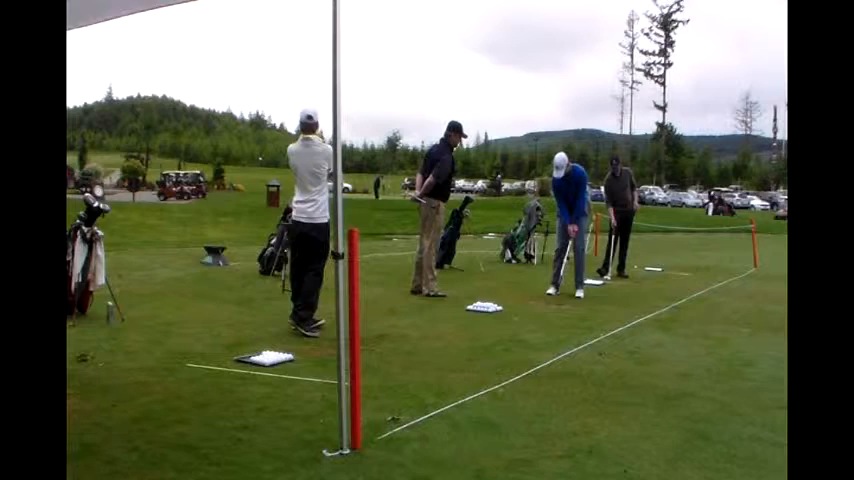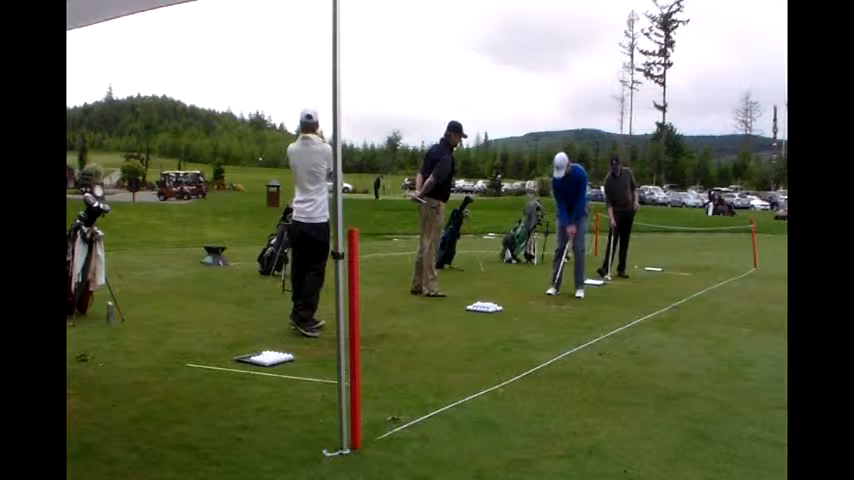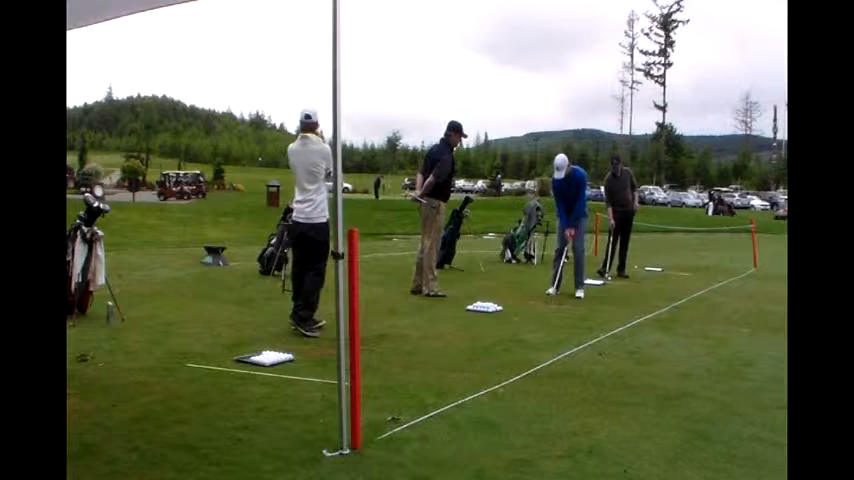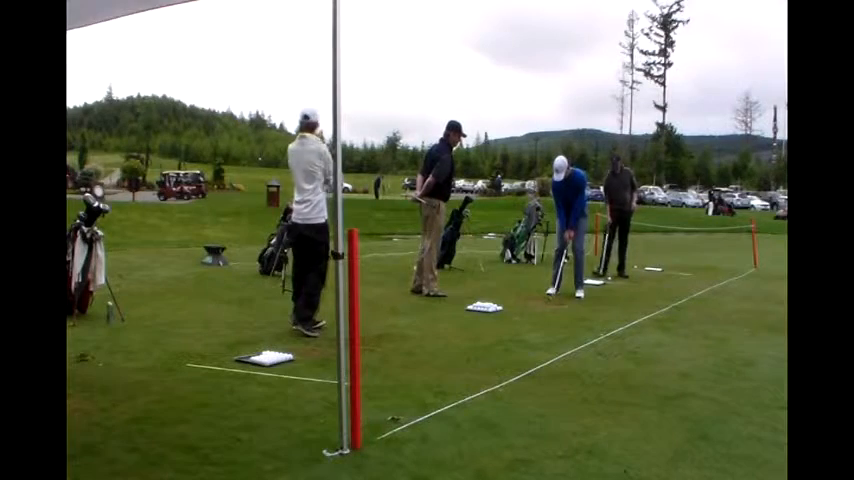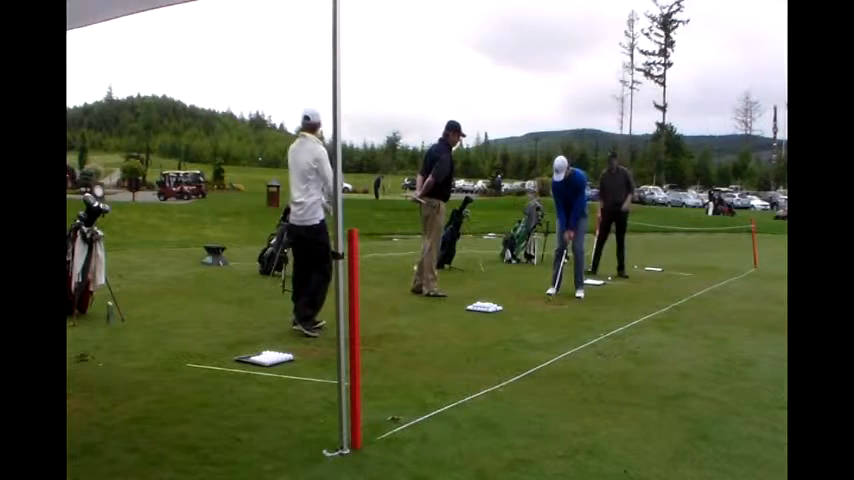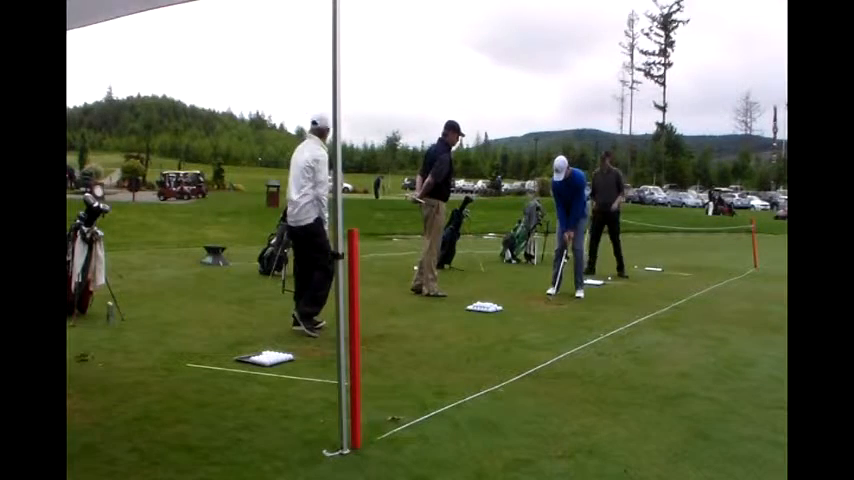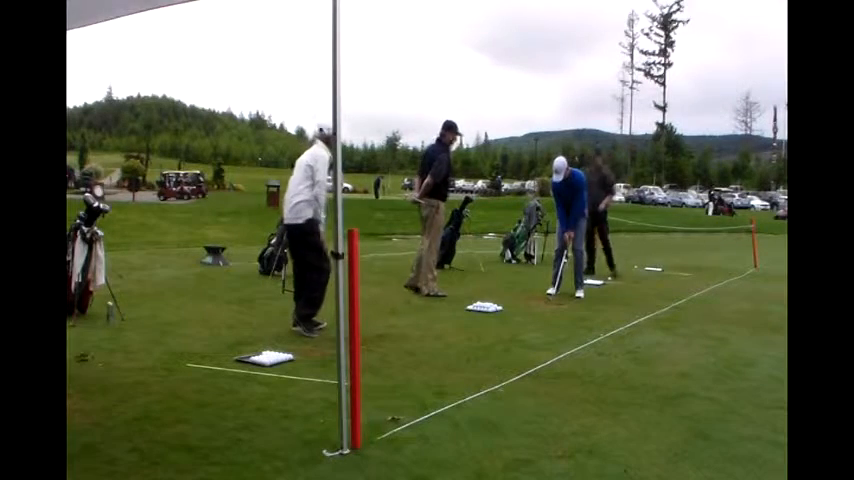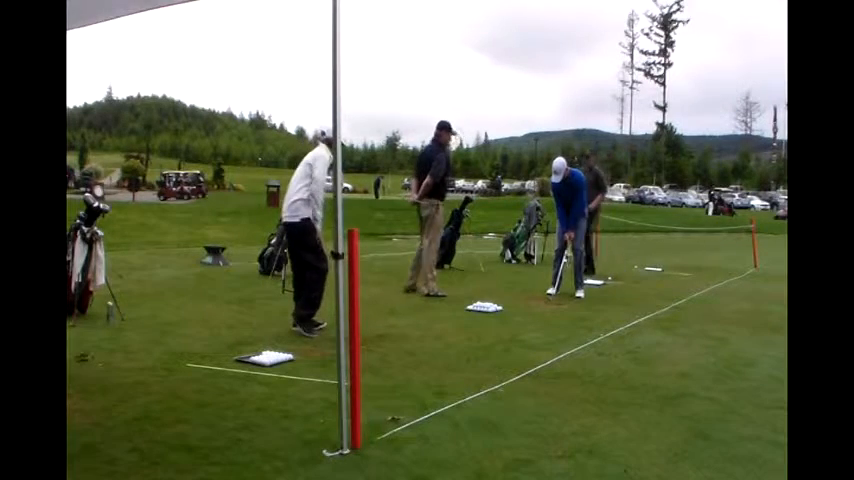
dt=0.2s
person 1, frame 1
left shoulder: (292, 150)
right shoulder: (326, 150)
left hip: (298, 218)
right hip: (318, 219)
left knee: (298, 267)
right knee: (314, 269)
left ankle: (300, 314)
right ankle: (303, 317)
person 1, frame 2
left shoulder: (292, 150)
right shoulder: (325, 149)
left hip: (298, 218)
right hip: (318, 219)
left knee: (299, 268)
right knee: (315, 269)
left ankle: (301, 314)
right ankle: (303, 317)
person 1, frame 3
left shoulder: (292, 150)
right shoulder: (323, 149)
left hip: (298, 217)
right hip: (317, 218)
left knee: (300, 267)
right knee: (315, 269)
left ankle: (301, 315)
right ankle: (303, 317)
person 1, frame 4
left shoulder: (291, 149)
right shoulder: (320, 148)
right elbow: (331, 178)
left wrist: (316, 183)
left hip: (297, 218)
right hip: (316, 218)
left knee: (300, 268)
right knee: (317, 269)
left ankle: (301, 315)
right ankle: (304, 317)
person 1, frame 5
left shoulder: (293, 149)
right shoulder: (317, 150)
right elbow: (329, 184)
left wrist: (319, 199)
right wrist: (328, 204)
left hip: (295, 218)
right hip: (313, 218)
left knee: (301, 268)
right knee: (321, 269)
left ankle: (301, 315)
right ankle: (304, 316)
person 1, frame 6
left shoulder: (300, 150)
right shoulder: (319, 152)
right elbow: (321, 190)
right wrist: (325, 223)
left hip: (293, 218)
right hip: (309, 217)
left knee: (303, 268)
right knee: (325, 265)
left ankle: (301, 315)
right ankle: (306, 313)
person 1, frame 7
left shoulder: (309, 153)
right shoulder: (321, 155)
right elbow: (319, 192)
left wrist: (315, 222)
right wrist: (320, 225)
left hip: (290, 218)
right hip: (303, 217)
left knee: (302, 267)
right knee: (320, 266)
left ankle: (301, 317)
right ankle: (304, 315)
person 1, frame 8
left shoulder: (314, 154)
right shoulder: (323, 155)
right elbow: (316, 189)
left wrist: (313, 221)
right wrist: (317, 223)
left hip: (290, 217)
right hip: (301, 217)
left knee: (301, 267)
right knee: (318, 266)
left ankle: (302, 316)
right ankle: (303, 317)
person 2, frame 1
left shoulder: (434, 149)
right shoulder: (446, 155)
left elbow: (421, 172)
right elbow: (433, 179)
left wrist: (418, 191)
right wrist: (421, 194)
left hip: (426, 201)
right hip: (434, 202)
left knee: (424, 244)
right knee: (430, 245)
left ankle: (418, 284)
right ankle: (429, 287)
person 2, frame 2
left shoulder: (434, 149)
right shoulder: (446, 155)
left elbow: (421, 173)
right elbow: (433, 179)
left wrist: (418, 192)
right wrist: (421, 194)
left hip: (426, 201)
right hip: (434, 202)
left knee: (424, 244)
right knee: (431, 245)
left ankle: (418, 284)
right ankle: (430, 287)
person 2, frame 3
left shoulder: (435, 149)
right shoulder: (446, 155)
left elbow: (421, 173)
right elbow: (433, 179)
left wrist: (418, 191)
right wrist: (421, 194)
left hip: (426, 201)
right hip: (435, 202)
left knee: (425, 244)
right knee: (431, 245)
left ankle: (418, 284)
right ankle: (430, 287)
person 2, frame 4
left shoulder: (434, 149)
right shoulder: (445, 154)
left elbow: (421, 173)
right elbow: (432, 179)
left wrist: (418, 192)
right wrist: (422, 194)
left hip: (427, 201)
right hip: (435, 202)
left knee: (426, 244)
right knee: (432, 245)
left ankle: (418, 284)
right ankle: (430, 287)
person 2, frame 5
left shoulder: (434, 149)
right shoulder: (445, 154)
left elbow: (421, 173)
right elbow: (432, 179)
left wrist: (418, 192)
right wrist: (421, 194)
left hip: (427, 201)
right hip: (435, 202)
left knee: (427, 244)
right knee: (432, 245)
left ankle: (418, 283)
right ankle: (430, 287)
person 2, frame 6
left shoulder: (433, 149)
right shoulder: (444, 154)
left elbow: (421, 174)
right elbow: (432, 179)
left wrist: (418, 192)
right wrist: (421, 194)
left hip: (427, 201)
right hip: (435, 202)
left knee: (429, 244)
right knee: (432, 245)
left ankle: (419, 282)
right ankle: (430, 287)
person 2, frame 7
left shoulder: (431, 149)
right shoulder: (443, 154)
left elbow: (419, 175)
right elbow: (431, 179)
left wrist: (416, 193)
right wrist: (420, 195)
left hip: (426, 202)
right hip: (434, 202)
left knee: (426, 243)
right knee: (431, 245)
left ankle: (414, 280)
right ankle: (429, 287)
person 2, frame 8
left shoulder: (426, 150)
right shoulder: (441, 154)
left elbow: (416, 176)
right elbow: (431, 179)
left wrist: (414, 194)
right wrist: (419, 196)
left hip: (424, 202)
right hip: (433, 202)
left knee: (423, 243)
right knee: (431, 244)
left ankle: (412, 282)
right ankle: (429, 287)
person 3, frame 1
left shoulder: (580, 173)
right shoulder: (556, 178)
left elbow: (581, 198)
right elbow: (561, 203)
left wrist: (575, 223)
right wrist: (568, 224)
left hip: (580, 213)
right hip: (564, 213)
left knee: (579, 248)
right knee: (560, 248)
left ankle: (579, 286)
right ankle: (555, 284)
person 3, frame 2
left shoulder: (580, 173)
right shoulder: (556, 178)
left elbow: (581, 199)
right elbow: (560, 203)
left wrist: (574, 223)
right wrist: (567, 224)
left hip: (579, 213)
right hip: (564, 214)
left knee: (578, 248)
right knee: (560, 248)
left ankle: (579, 286)
right ankle: (555, 285)
person 3, frame 3
left shoulder: (580, 175)
right shoulder: (556, 180)
left elbow: (580, 201)
right elbow: (560, 204)
left wrist: (572, 226)
right wrist: (565, 227)
left hip: (579, 214)
right hip: (564, 214)
left knee: (578, 248)
right knee: (560, 248)
left ankle: (579, 286)
right ankle: (555, 285)
person 3, frame 4
left shoulder: (580, 177)
right shoulder: (555, 181)
left elbow: (578, 203)
right elbow: (559, 206)
left wrist: (571, 228)
right wrist: (565, 229)
left hip: (579, 215)
right hip: (564, 215)
left knee: (578, 249)
right knee: (560, 248)
left ankle: (579, 286)
right ankle: (555, 284)
person 3, frame 5
left shoulder: (580, 177)
right shoulder: (555, 181)
left elbow: (578, 204)
right elbow: (559, 206)
left wrist: (571, 228)
right wrist: (565, 229)
left hip: (579, 215)
right hip: (563, 214)
left knee: (578, 249)
right knee: (560, 248)
left ankle: (579, 286)
right ankle: (555, 285)
person 3, frame 6
left shoulder: (579, 177)
right shoulder: (555, 182)
left elbow: (578, 204)
right elbow: (559, 206)
left wrist: (571, 228)
right wrist: (564, 229)
left hip: (579, 215)
right hip: (564, 214)
left knee: (577, 249)
right knee: (560, 248)
left ankle: (579, 287)
right ankle: (555, 285)
person 3, frame 7
left shoulder: (579, 178)
right shoulder: (555, 182)
left elbow: (578, 204)
right elbow: (559, 206)
left wrist: (571, 228)
right wrist: (565, 229)
left hip: (579, 215)
right hip: (564, 215)
left knee: (577, 249)
right knee: (560, 248)
left ankle: (579, 287)
right ankle: (555, 284)
person 3, frame 8
left shoulder: (578, 178)
right shoulder: (555, 182)
left elbow: (578, 204)
right elbow: (559, 206)
left wrist: (572, 229)
right wrist: (565, 230)
left hip: (579, 215)
right hip: (564, 215)
left knee: (577, 249)
right knee: (559, 248)
left ankle: (579, 287)
right ankle: (555, 284)
person 4, frame 1
left shoulder: (628, 172)
right shoulder: (608, 180)
left elbow: (634, 187)
right elbow: (608, 201)
left wrist: (635, 201)
right wrist: (612, 218)
left hip: (629, 211)
right hip: (617, 212)
left knee: (625, 241)
right knee: (612, 240)
left ankle: (621, 269)
right ankle: (605, 267)
person 4, frame 2
left shoulder: (628, 172)
right shoulder: (608, 180)
left elbow: (634, 187)
right elbow: (608, 201)
left wrist: (636, 201)
right wrist: (611, 218)
left hip: (629, 211)
right hip: (617, 212)
left knee: (625, 241)
right knee: (612, 240)
left ankle: (621, 269)
right ankle: (606, 268)
person 4, frame 3
left shoulder: (628, 172)
right shoulder: (609, 180)
left elbow: (634, 187)
right elbow: (608, 201)
left wrist: (636, 201)
right wrist: (611, 218)
left hip: (629, 211)
right hip: (616, 212)
left knee: (625, 241)
right knee: (612, 241)
left ankle: (621, 269)
right ankle: (606, 268)
person 4, frame 4
left shoulder: (628, 173)
right shoulder: (608, 177)
left elbow: (634, 188)
right elbow: (607, 198)
left wrist: (634, 201)
right wrist: (608, 215)
left hip: (626, 211)
right hip: (614, 211)
left knee: (623, 241)
right knee: (609, 240)
left ankle: (621, 269)
right ankle: (602, 268)
person 4, frame 5
left shoulder: (625, 173)
right shoulder: (604, 175)
left elbow: (631, 190)
right elbow: (601, 195)
left wrist: (627, 202)
right wrist: (599, 211)
left hip: (621, 211)
right hip: (607, 210)
left knee: (620, 240)
right knee: (600, 239)
left ankle: (621, 269)
right ankle: (594, 267)
person 4, frame 6
left shoulder: (616, 173)
right shoulder: (596, 174)
left elbow: (622, 191)
left wrist: (616, 203)
right wrist: (592, 209)
left hip: (612, 211)
right hip: (598, 211)
left knee: (615, 240)
right knee: (593, 240)
left ankle: (621, 269)
right ankle: (590, 267)
person 4, frame 7
left shoulder: (605, 173)
right shoulder: (589, 173)
left elbow: (611, 192)
left wrist: (604, 203)
left hip: (600, 210)
right hip: (590, 210)
left knee: (604, 238)
right knee: (589, 239)
left ankle: (612, 266)
right ankle: (590, 267)
person 4, frame 8
left shoulder: (597, 172)
right shoulder: (583, 172)
left elbow: (603, 191)
left wrist: (594, 203)
left hip: (591, 209)
left knee: (586, 234)
right knee: (585, 236)
left ankle: (590, 266)
right ankle: (588, 266)
